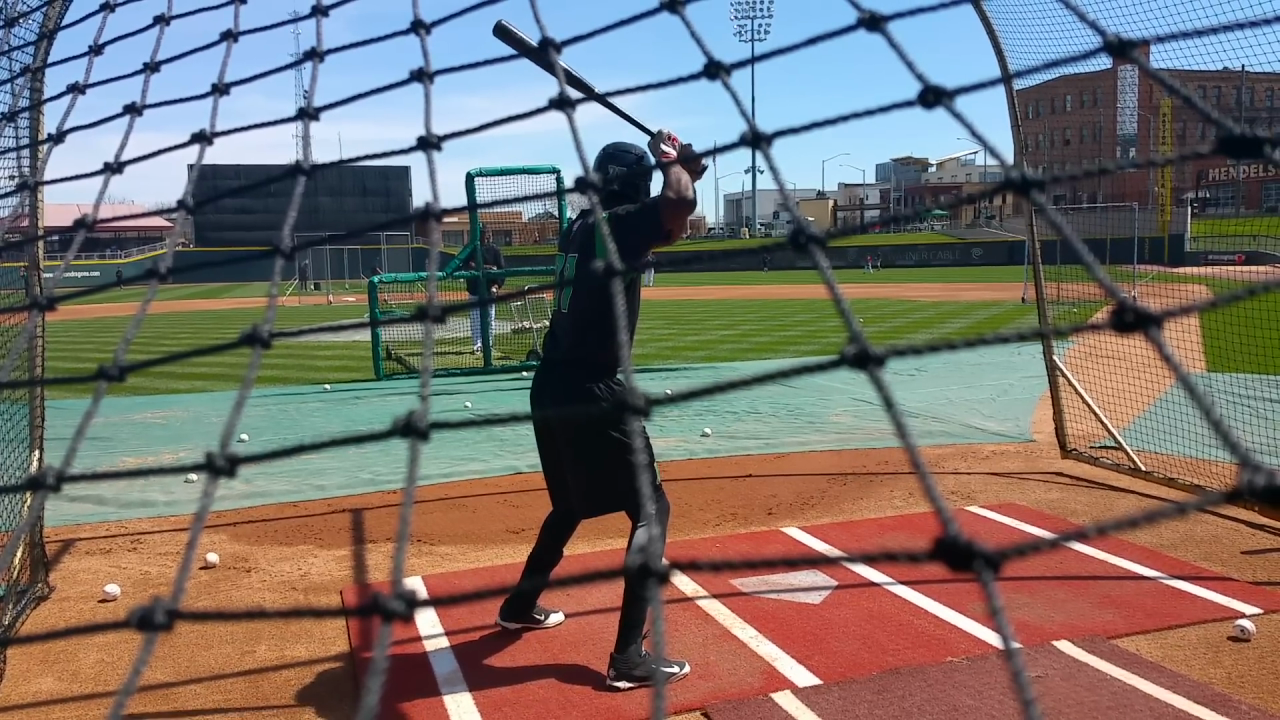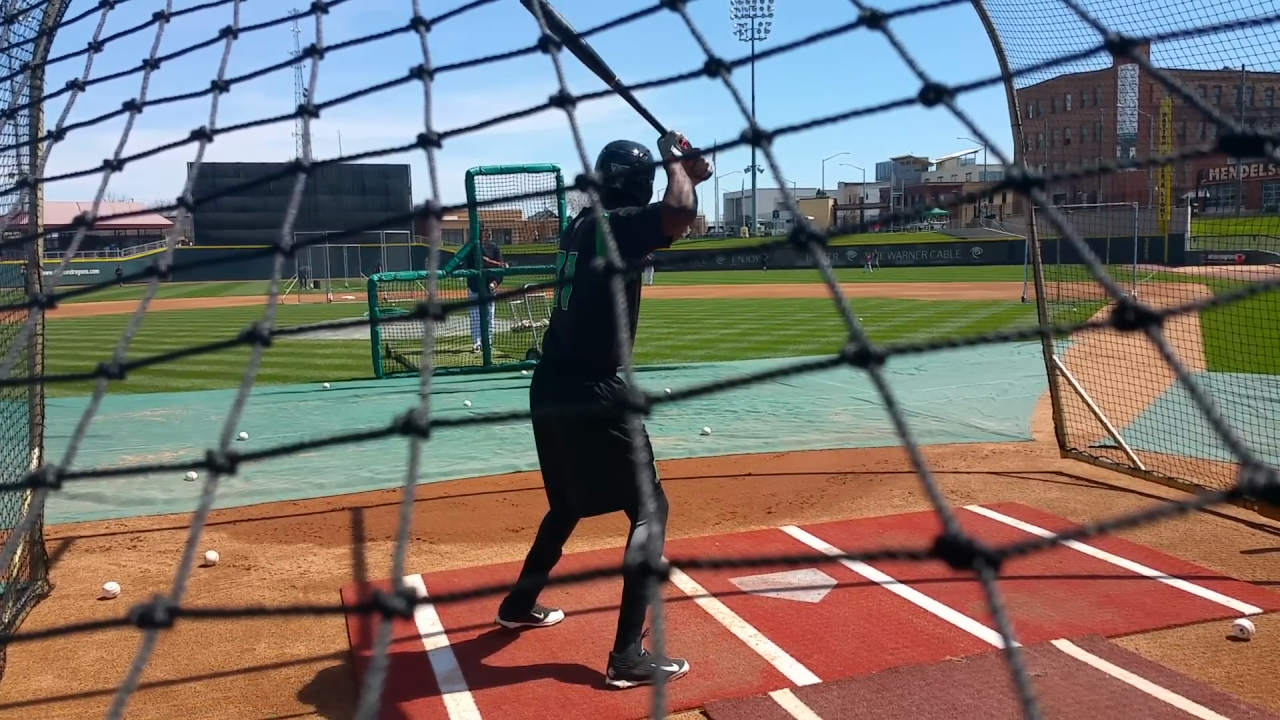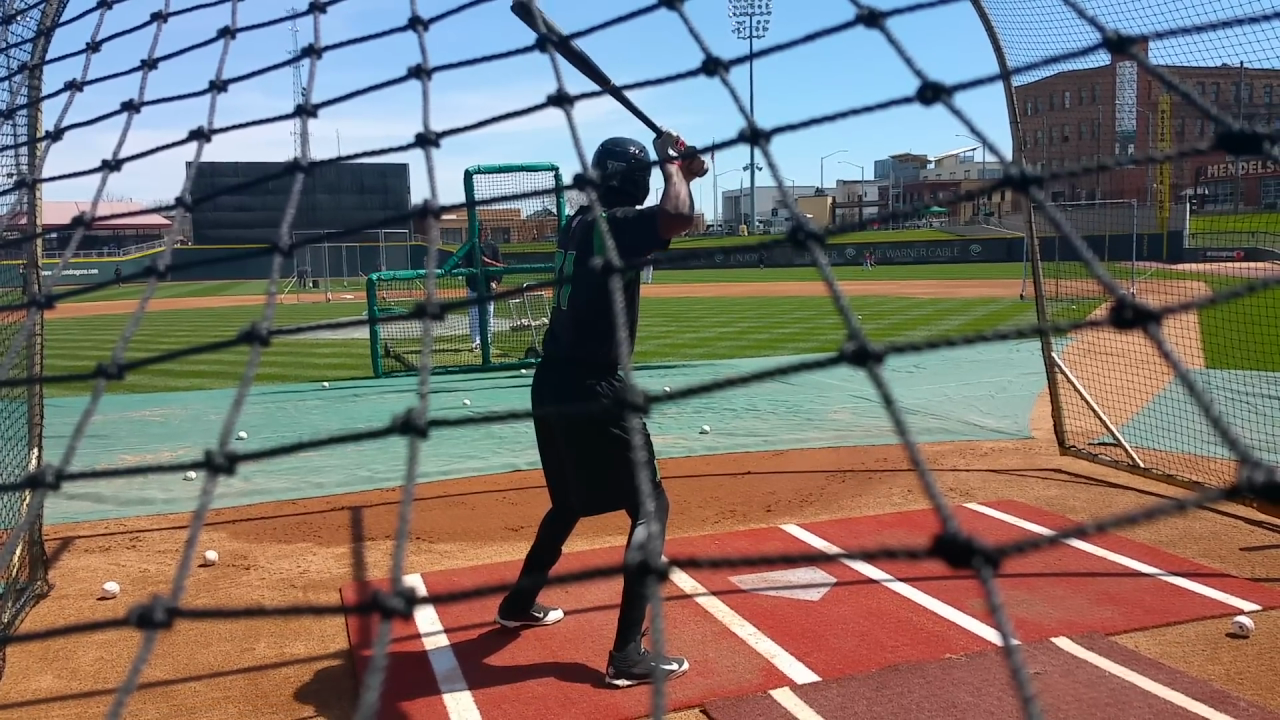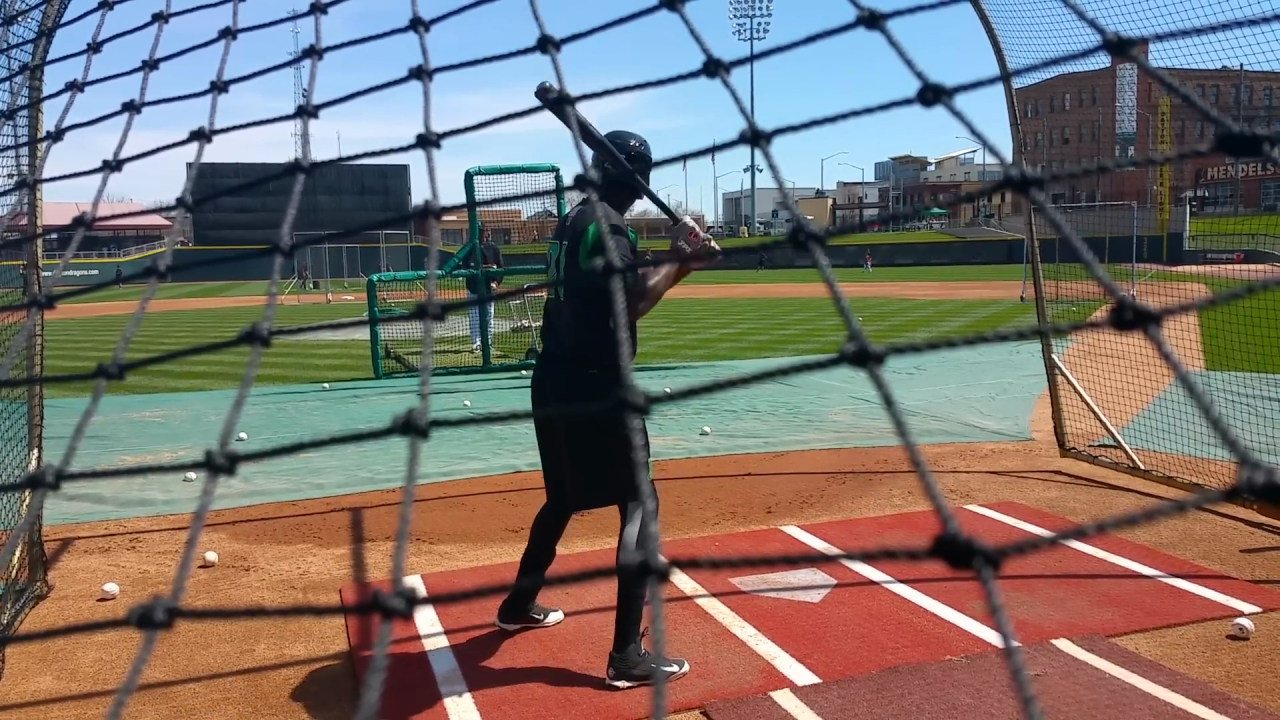
dt=0.3s
person 1, frame 1
left shoulder: (581, 227)
right shoulder: (614, 226)
left elbow: (663, 227)
right elbow: (680, 204)
left wrist: (683, 173)
right wrist: (668, 159)
left hip: (552, 387)
right hip: (591, 394)
left knee: (571, 503)
right knee: (651, 511)
left ankle: (520, 605)
right ankle: (629, 658)
person 1, frame 2
left shoulder: (583, 225)
right shoulder: (616, 225)
left elbow: (663, 224)
right elbow: (680, 213)
left wrist: (687, 178)
right wrist: (675, 163)
left hip: (552, 384)
right hip: (591, 391)
left knee: (569, 502)
right knee: (649, 509)
left ankle: (520, 603)
right ankle: (628, 656)
person 1, frame 3
left shoulder: (580, 223)
right shoulder: (613, 225)
left elbow: (662, 223)
right elbow: (677, 218)
left wrist: (682, 175)
right wrist: (670, 164)
left hip: (554, 383)
right hip: (594, 391)
left knee: (570, 500)
right knee: (650, 508)
left ankle: (520, 602)
right ankle: (627, 655)
person 1, frame 4
left shoulder: (575, 220)
right shoulder: (607, 226)
left elbow: (612, 295)
right elbow: (639, 298)
left wrist: (680, 251)
right wrist: (681, 259)
left hip: (553, 376)
right hip: (593, 384)
left knee: (564, 496)
right knee: (638, 506)
left ankle: (519, 604)
right ankle: (628, 656)
